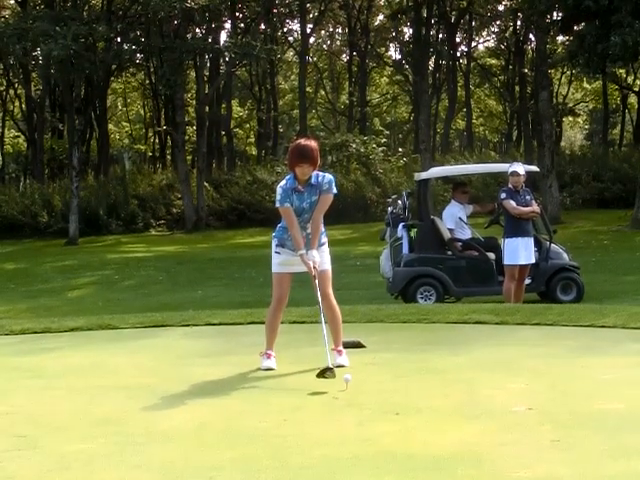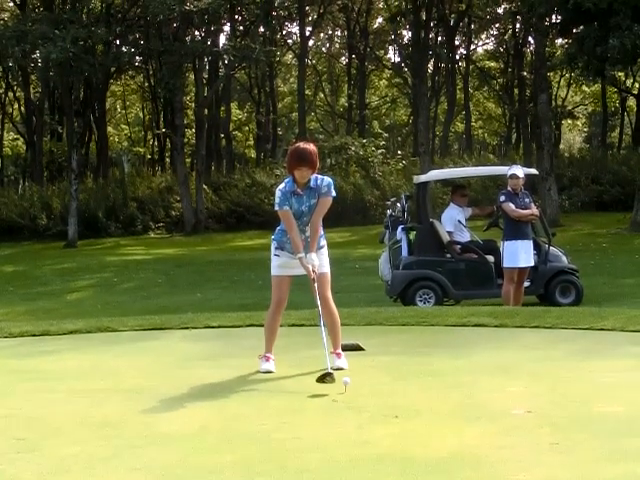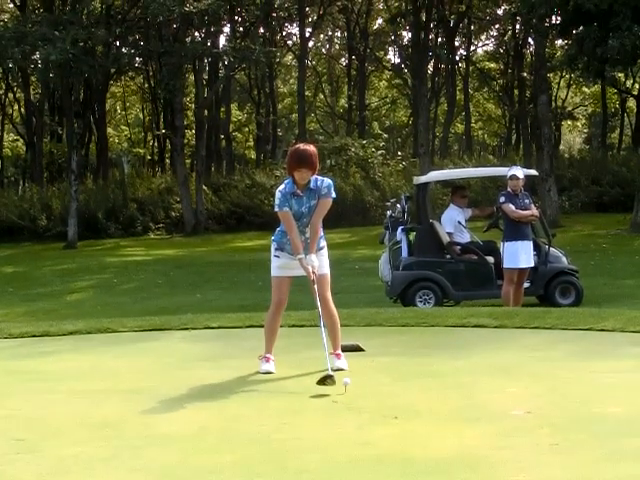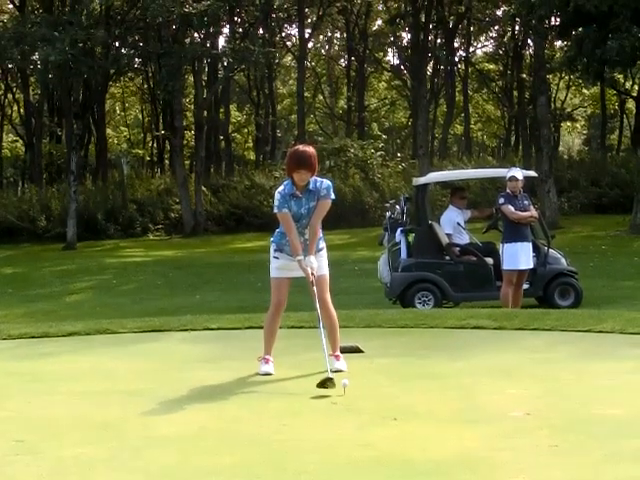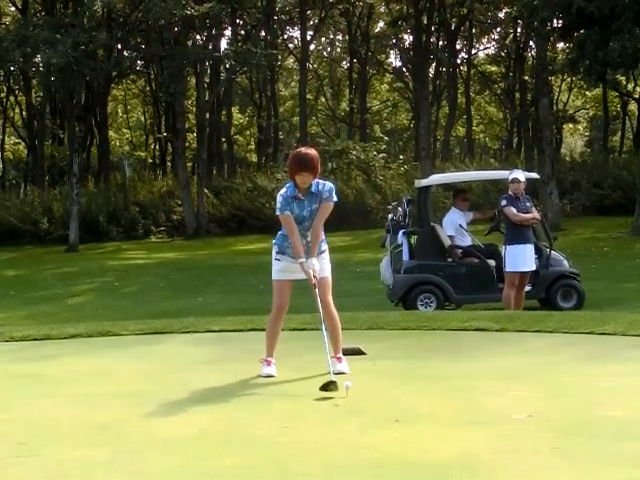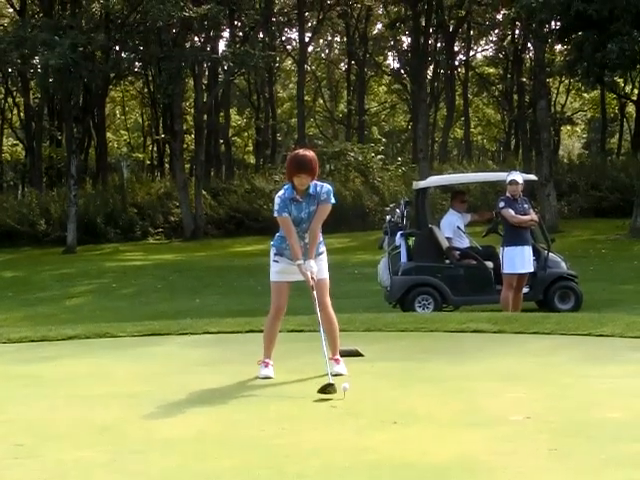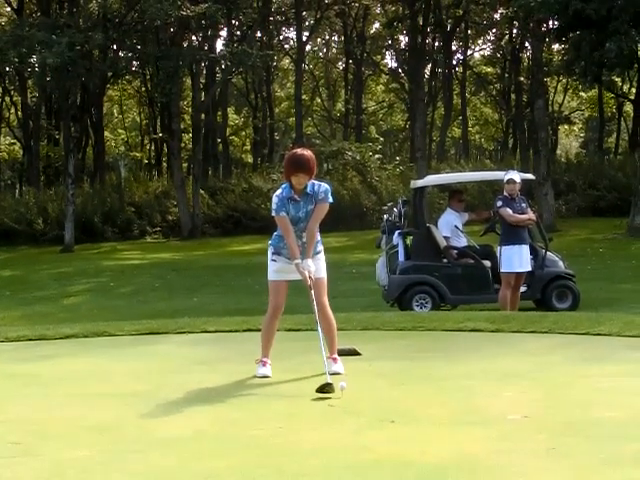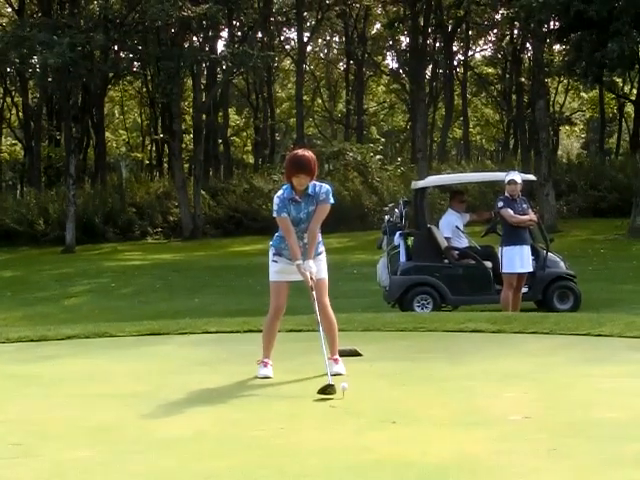
dt=0.2s
person 1, frame 1
left shoulder: (326, 181)
right shoulder: (284, 188)
left elbow: (317, 218)
right elbow: (293, 226)
left wrist: (313, 251)
right wrist: (303, 256)
left hip: (317, 244)
right hip: (286, 246)
left knee: (327, 296)
right knee: (279, 299)
left ankle: (339, 349)
right ankle: (268, 352)
person 1, frame 2
left shoulder: (325, 184)
right shoulder: (283, 191)
left elbow: (316, 221)
right elbow: (292, 228)
left wrist: (311, 254)
right wrist: (302, 259)
left hip: (316, 247)
right hip: (285, 249)
left knee: (325, 299)
right knee: (278, 302)
left ankle: (338, 352)
right ankle: (267, 355)
person 1, frame 3
left shoulder: (325, 185)
right shoulder: (283, 192)
left elbow: (316, 222)
right elbow: (292, 230)
left wrist: (311, 255)
right wrist: (302, 260)
left hip: (316, 247)
right hip: (285, 250)
left knee: (325, 299)
right knee: (278, 302)
left ankle: (338, 353)
right ankle: (267, 356)
person 1, frame 4
left shoulder: (324, 187)
right shoulder: (282, 194)
left elbow: (315, 224)
right elbow: (291, 231)
left wrist: (310, 256)
right wrist: (301, 262)
left hip: (315, 249)
right hip: (284, 251)
left knee: (324, 301)
right knee: (277, 304)
left ankle: (336, 354)
right ankle: (266, 357)
person 1, frame 5
left shoulder: (326, 189)
right shoulder: (284, 196)
left elbow: (317, 226)
right elbow: (293, 233)
left wrist: (312, 259)
right wrist: (303, 264)
left hip: (317, 251)
right hip: (286, 254)
left knee: (327, 303)
right knee: (279, 306)
left ankle: (338, 356)
right ankle: (268, 359)
person 1, frame 6
left shoulder: (324, 191)
right shoulder: (282, 198)
left elbow: (315, 228)
right elbow: (291, 235)
left wrist: (310, 260)
right wrist: (301, 266)
left hip: (315, 253)
right hip: (284, 255)
left knee: (324, 305)
right knee: (277, 308)
left ankle: (336, 358)
right ankle: (266, 361)
person 1, frame 7
left shoulder: (321, 190)
right shoulder: (279, 197)
left elbow: (312, 227)
right elbow: (288, 234)
left wrist: (307, 260)
right wrist: (298, 264)
left hip: (313, 252)
right hip: (282, 254)
left knee: (322, 304)
right knee: (275, 307)
left ankle: (334, 357)
right ankle: (264, 360)
person 1, frame 8
left shoulder: (323, 191)
right shoulder: (281, 198)
left elbow: (314, 228)
right elbow: (290, 235)
left wrist: (309, 261)
right wrist: (300, 266)
left hip: (314, 253)
right hip: (283, 255)
left knee: (323, 305)
right knee: (277, 308)
left ankle: (335, 357)
right ankle: (265, 361)
person 2, frame 1
left shoulder: (527, 192)
right shoulder: (505, 192)
left elbow: (537, 212)
right elbow: (514, 210)
left wrist: (522, 213)
right wrist: (531, 209)
left hip: (528, 238)
right hip: (512, 238)
left knee: (522, 278)
right knee: (511, 277)
person 2, frame 2
left shoulder: (526, 195)
right shoulder: (504, 195)
left elbow: (535, 215)
right elbow: (514, 212)
left wrist: (521, 215)
right wrist: (530, 212)
left hip: (527, 240)
right hip: (511, 241)
left knee: (521, 281)
right knee: (510, 280)
person 2, frame 3
left shoulder: (526, 196)
right shoulder: (504, 196)
left elbow: (536, 216)
right elbow: (514, 213)
left wrist: (521, 216)
right wrist: (530, 213)
left hip: (527, 241)
right hip: (511, 242)
left knee: (521, 282)
right knee: (510, 281)
person 2, frame 4
left shoulder: (525, 197)
right shoulder: (503, 197)
left elbow: (535, 217)
right elbow: (513, 214)
left wrist: (520, 217)
right wrist: (529, 214)
left hip: (526, 243)
right hip: (510, 243)
left knee: (520, 284)
right knee: (509, 283)
person 2, frame 5
left shoulder: (527, 199)
right shoulder: (505, 199)
left elbow: (537, 219)
right elbow: (515, 216)
left wrist: (522, 219)
right wrist: (531, 216)
left hip: (528, 245)
right hip: (512, 245)
left knee: (522, 286)
right knee: (511, 285)
person 2, frame 6
left shoulder: (525, 201)
right shoulder: (503, 201)
left elbow: (535, 221)
right elbow: (513, 218)
left wrist: (520, 221)
right wrist: (529, 218)
left hip: (526, 246)
right hip: (511, 247)
left knee: (520, 287)
right knee: (509, 286)
person 2, frame 7
left shoulder: (523, 200)
right shoulder: (500, 200)
left elbow: (533, 220)
right elbow: (511, 217)
left wrist: (518, 220)
right wrist: (526, 217)
left hip: (523, 245)
right hip: (508, 246)
left knee: (517, 286)
right knee: (507, 285)
person 2, frame 8
left shoulder: (524, 200)
right shoulder: (502, 201)
left elbow: (534, 221)
right elbow: (512, 218)
left wrist: (519, 220)
right wrist: (528, 217)
left hip: (525, 246)
right hip: (509, 247)
left knee: (519, 287)
right knee: (509, 286)
